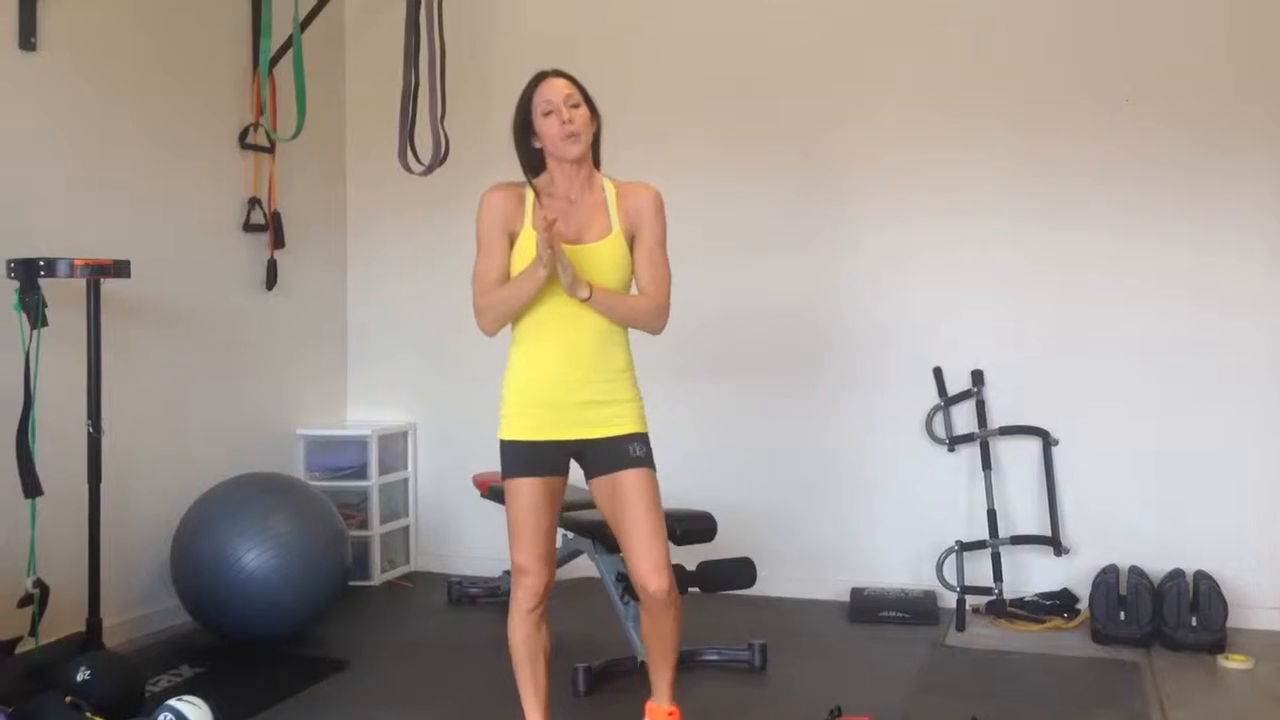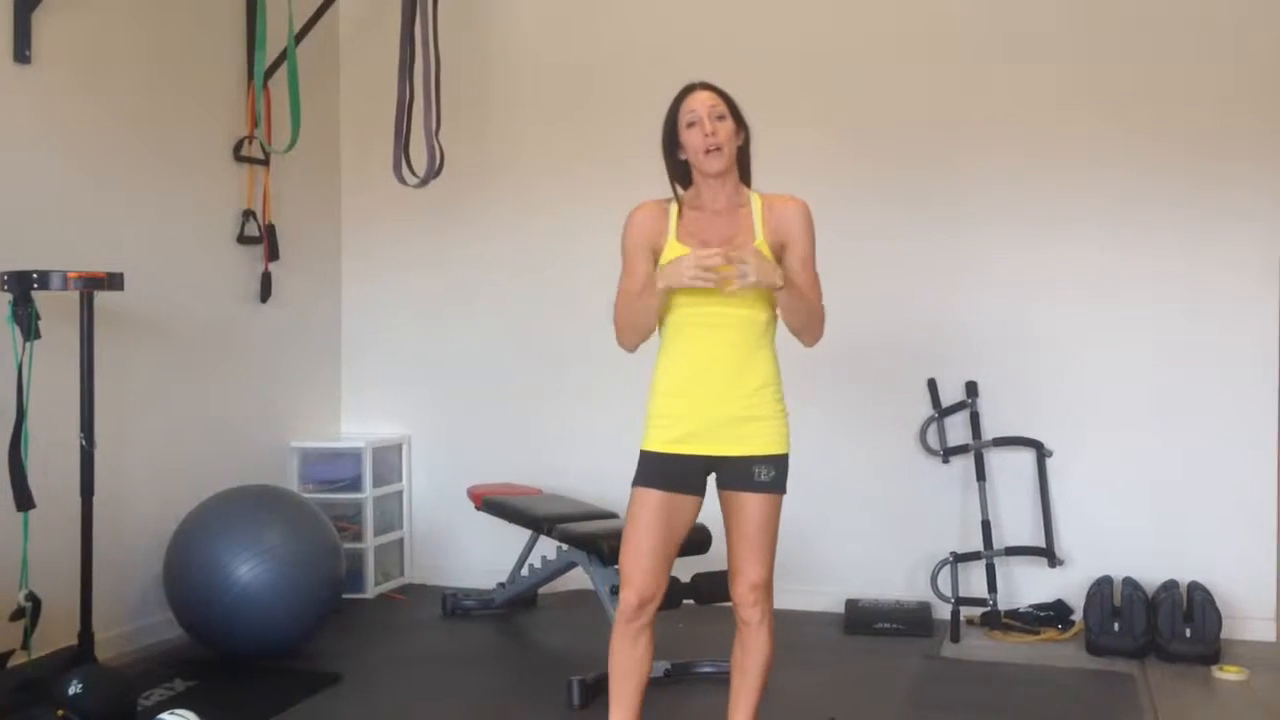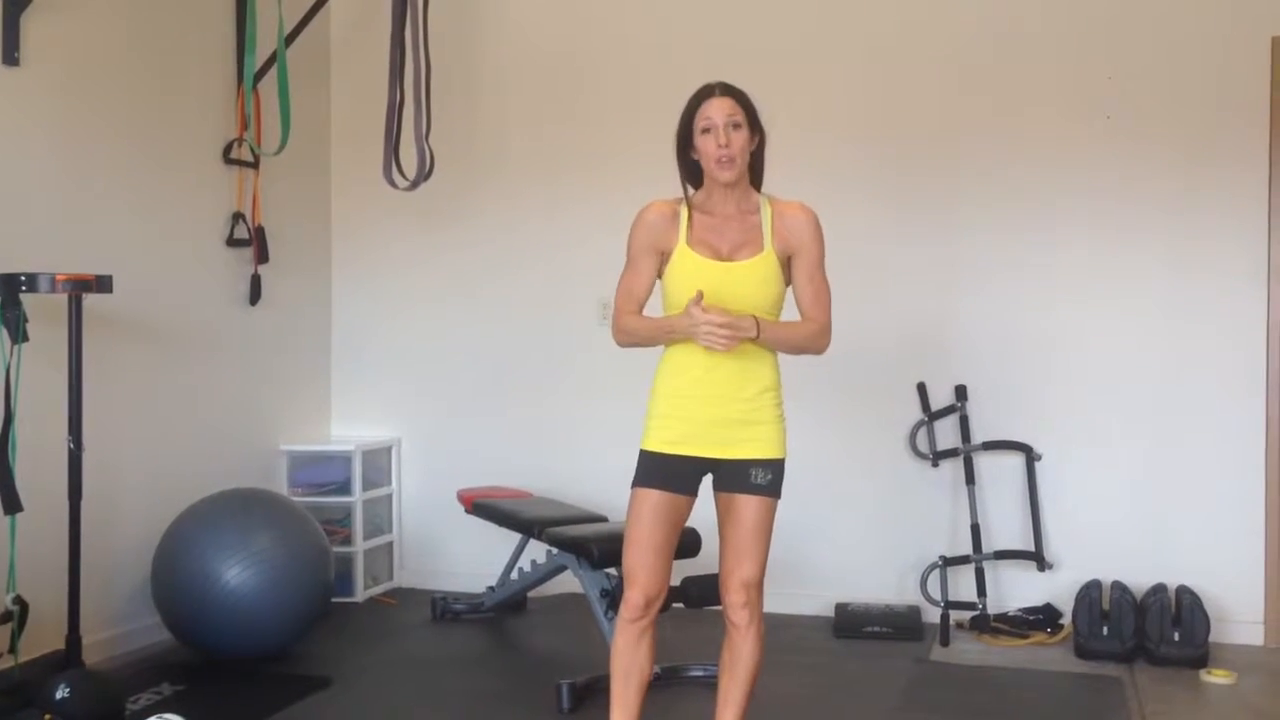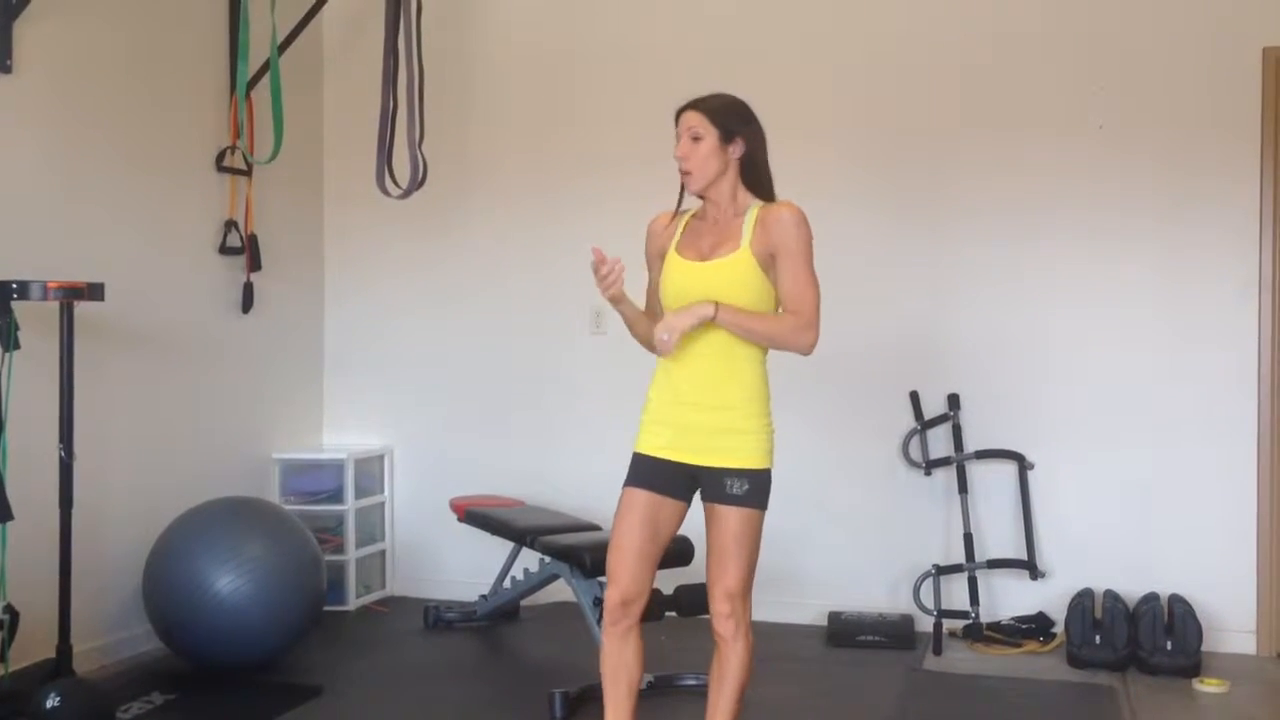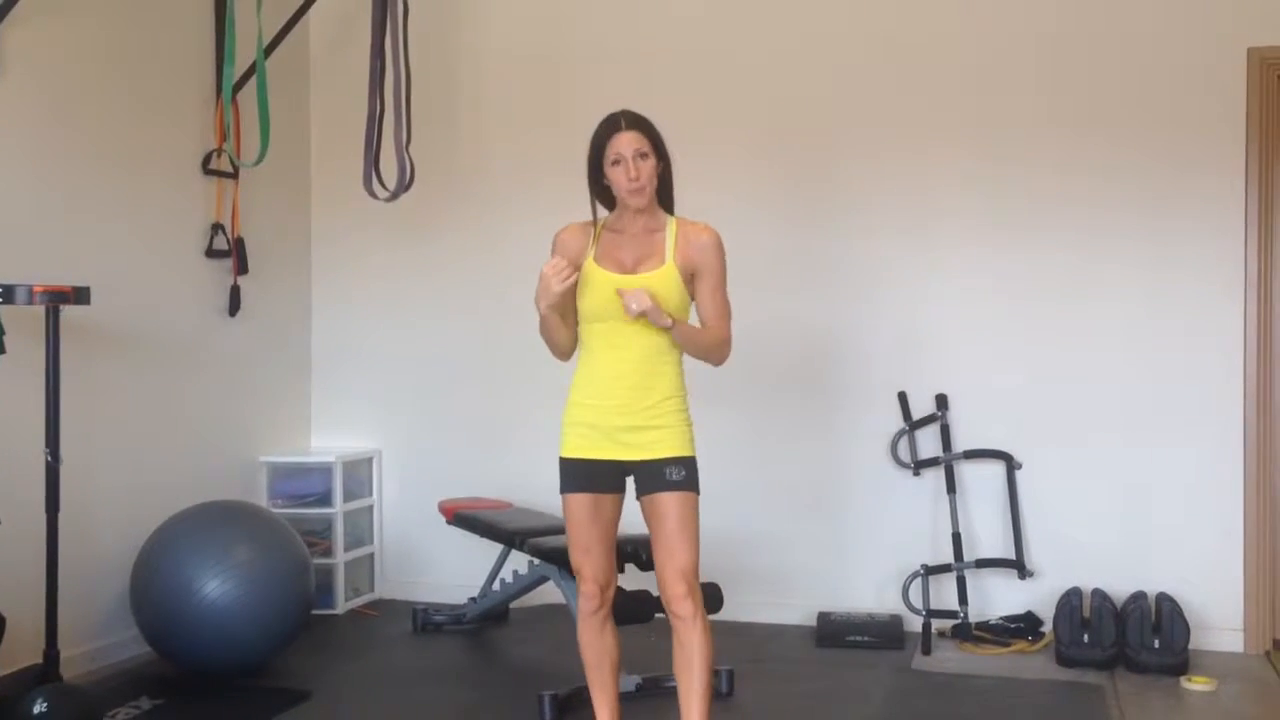
dt=1s
person 1, frame 1
left shoulder: (638, 201)
right shoulder: (504, 204)
left elbow: (656, 312)
right elbow: (487, 316)
left wrist: (579, 283)
right wrist: (540, 269)
left hip: (613, 413)
right hip: (532, 414)
left knee: (657, 582)
right knee: (531, 584)
person 1, frame 2
left shoulder: (785, 215)
right shoulder: (650, 221)
left elbow: (811, 329)
right elbow: (627, 334)
left wrist: (774, 278)
right wrist: (665, 280)
left hip: (754, 428)
right hip: (674, 429)
left knee: (752, 599)
right knee: (636, 598)
person 1, frame 3
left shoulder: (793, 222)
right shoulder: (659, 221)
left elbow: (817, 333)
right elbow: (623, 327)
left wrist: (749, 326)
right wrist: (683, 325)
left hip: (753, 433)
right hip: (673, 429)
left knee: (742, 600)
right knee: (639, 597)
person 1, frame 4
left shoulder: (779, 222)
right shoulder: (665, 228)
left elbow: (803, 333)
left wrist: (709, 310)
right wrist: (619, 301)
left hip: (737, 441)
right hip: (665, 436)
left knee: (728, 611)
right knee: (621, 599)
person 1, frame 5
left shoulder: (697, 241)
right shoulder: (574, 241)
left elbow: (718, 347)
right elbow: (562, 347)
left wrist: (664, 317)
right wrist: (546, 305)
left hip: (663, 436)
right hip: (588, 434)
left knee: (682, 596)
right knee: (593, 592)
